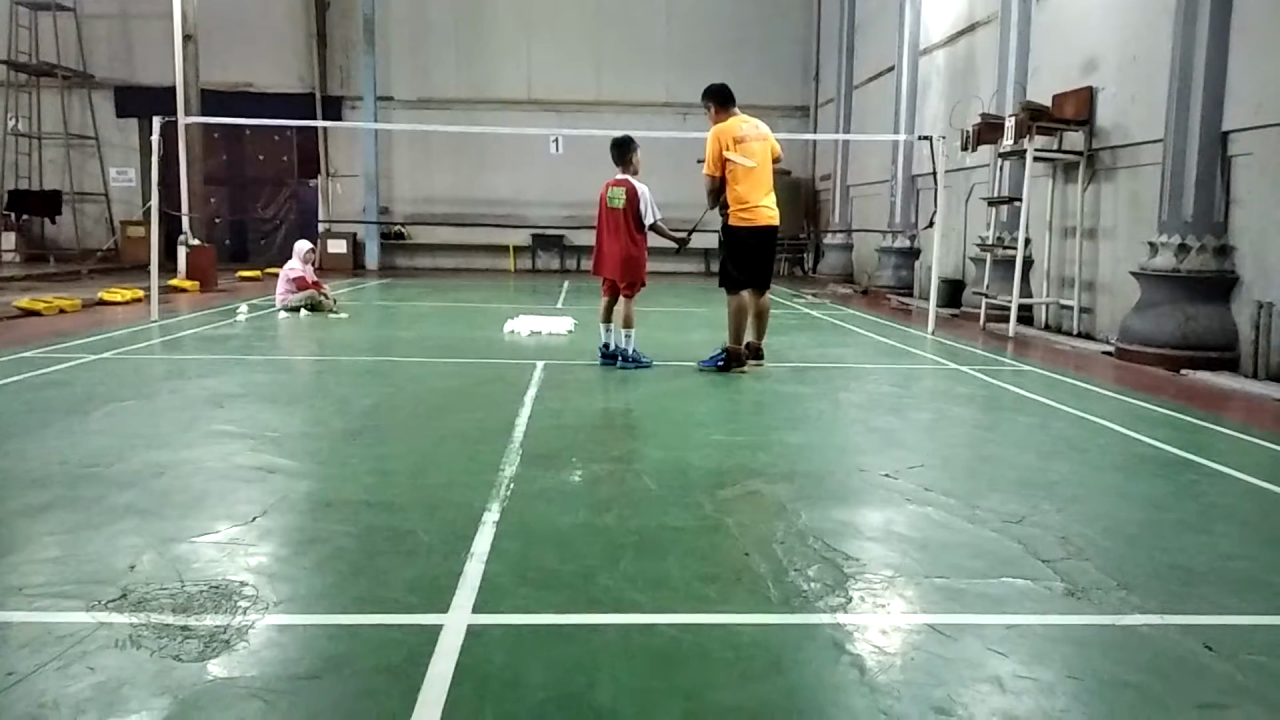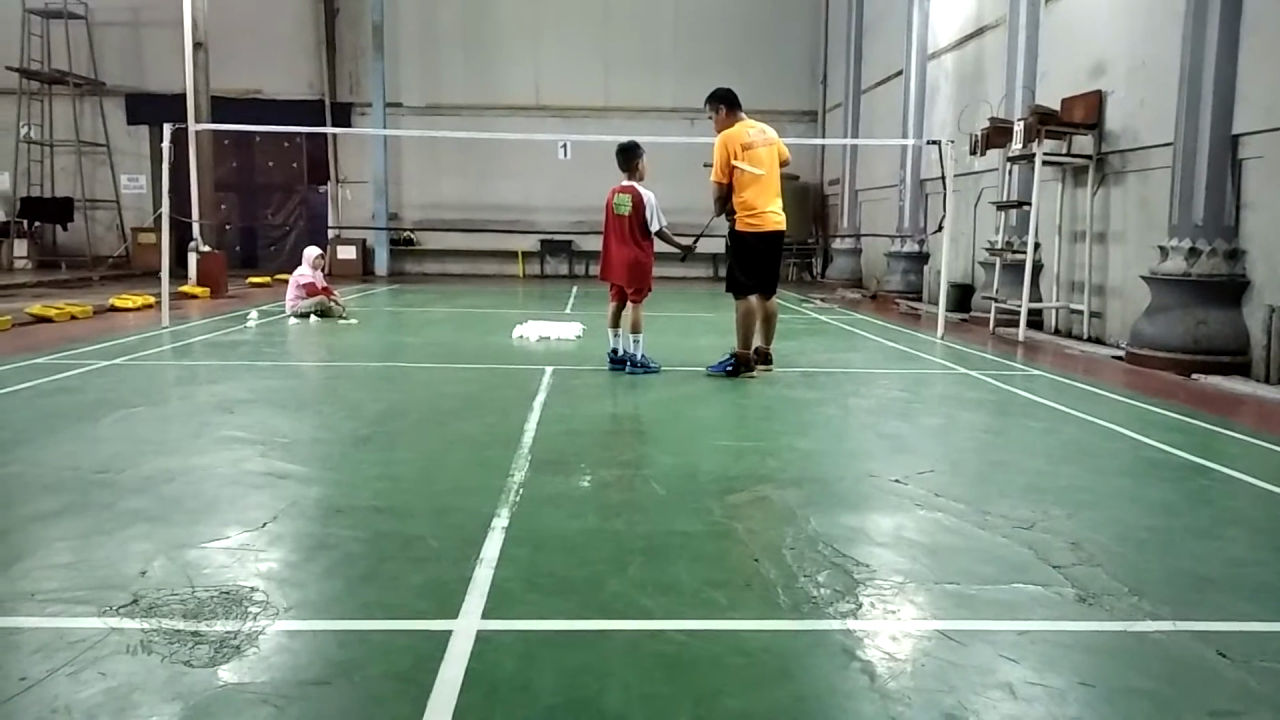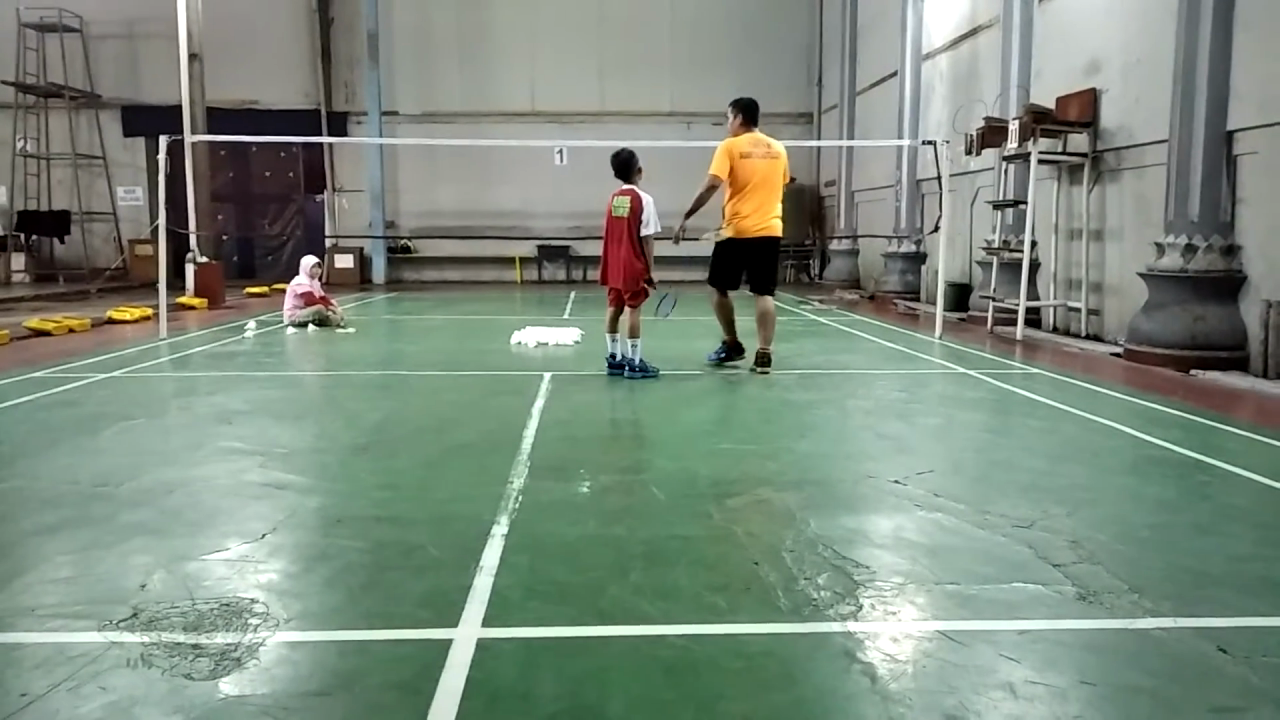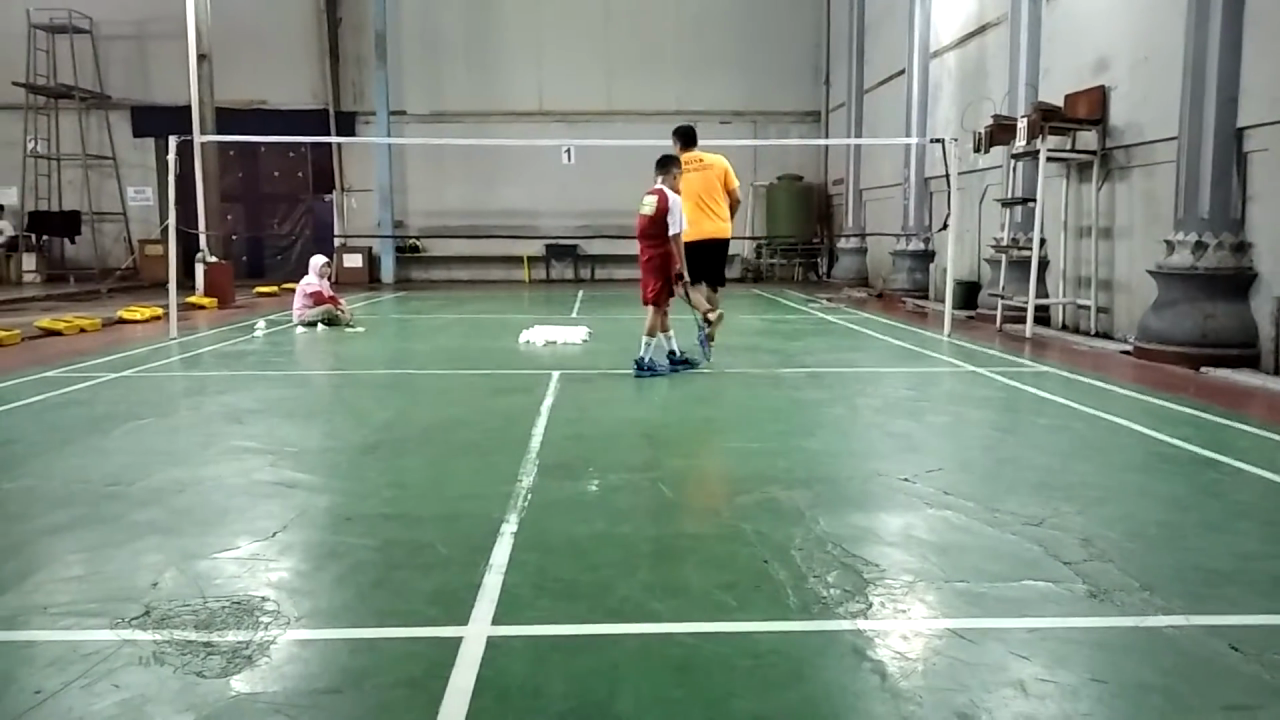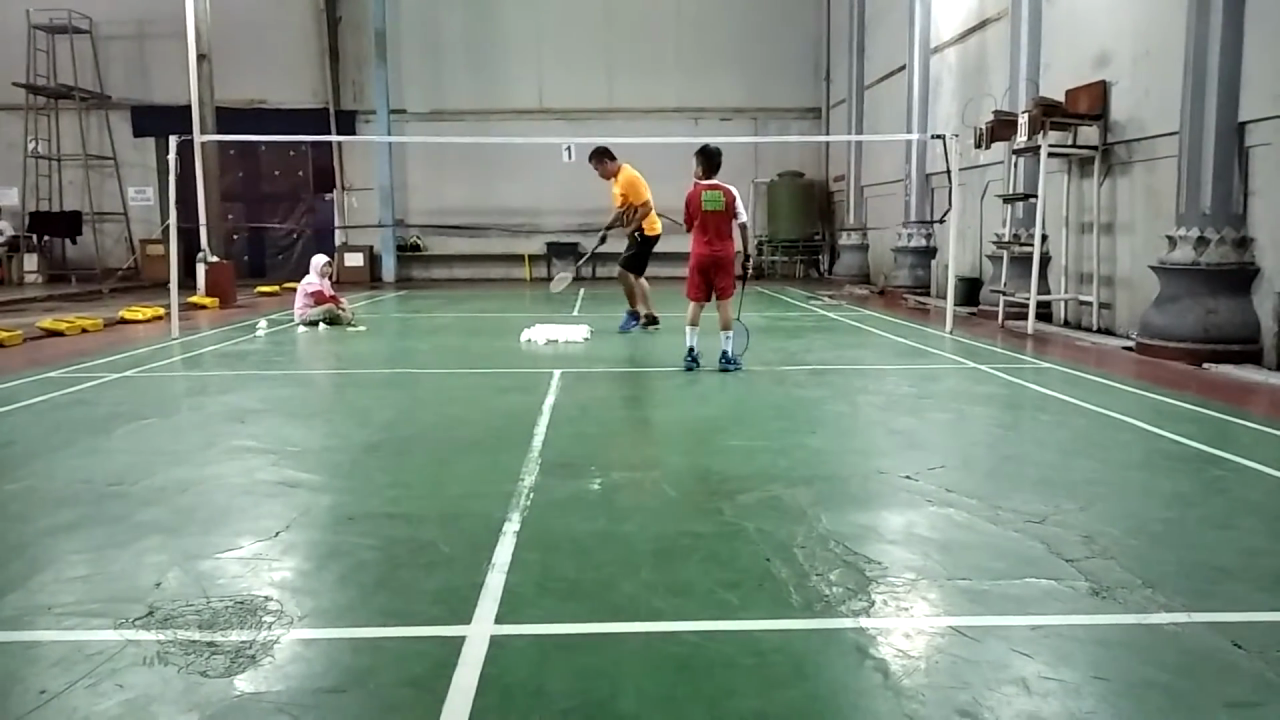
dt=1s
person 1, frame 1
left shoulder: (720, 132)
right shoulder: (761, 127)
left elbow: (713, 182)
right elbow: (777, 156)
left wrist: (714, 202)
left hip: (742, 219)
right hip: (769, 217)
left knee: (737, 287)
right knee: (759, 287)
left ankle: (734, 354)
right ankle: (755, 348)
person 1, frame 2
left shoulder: (727, 138)
right shoulder: (768, 132)
left elbow: (720, 190)
right elbow: (785, 160)
left wrist: (720, 210)
left hip: (748, 225)
right hip: (775, 222)
left knee: (745, 293)
right knee: (766, 293)
left ankle: (743, 359)
right ankle: (764, 353)
person 1, frame 3
left shoulder: (730, 146)
right shoulder: (778, 149)
left elbow: (712, 184)
left wrist: (686, 217)
left hip: (736, 231)
right hip: (770, 231)
left knee: (719, 289)
right knee: (764, 293)
left ankle: (732, 345)
right ankle: (764, 355)
person 1, frame 4
right shoulder: (719, 162)
right elbow: (736, 198)
left hip: (691, 235)
right hip: (720, 234)
left knee: (691, 286)
right knee: (712, 285)
right ankle: (710, 329)
person 1, frame 5
left shoulder: (629, 177)
right shoulder: (615, 178)
left elbow: (647, 207)
left wrist: (631, 229)
right wrist: (606, 229)
left hip: (646, 231)
right hip: (636, 231)
left knee: (624, 271)
right knee: (636, 275)
left ankle: (634, 313)
right ankle: (650, 316)
person 2, frame 1
left shoulder: (607, 188)
right shoulder: (639, 189)
left elbow: (605, 223)
right elbow: (652, 223)
right wrist: (675, 239)
left hip: (609, 254)
right hip: (630, 255)
left knee: (609, 298)
right knee: (627, 299)
left ankle: (608, 348)
right ankle: (627, 353)
person 2, frame 2
left shoulder: (613, 194)
right shoulder: (645, 195)
left elbow: (611, 228)
right elbow: (658, 230)
right wrist: (681, 246)
left hip: (616, 259)
right hip: (637, 260)
left knee: (616, 303)
right knee: (635, 304)
left ankle: (616, 353)
right ankle: (636, 358)
person 2, frame 3
left shoulder: (613, 198)
right shoulder: (643, 200)
left elbow: (611, 233)
right elbow: (646, 238)
right wrist: (650, 270)
left hip: (614, 265)
right hip: (633, 266)
left knee: (614, 309)
right knee: (633, 310)
left ankle: (615, 359)
right ankle: (634, 363)
person 2, frame 4
left shoulder: (647, 197)
right shoulder: (671, 199)
right elbow: (675, 238)
right wrist: (681, 269)
left hip: (648, 260)
right hip: (662, 262)
left knee: (661, 308)
right knee: (656, 309)
left ankle: (674, 354)
right ankle: (644, 361)
person 2, frame 5
left shoulder: (693, 194)
right shoulder: (730, 192)
left elbow: (689, 226)
right elbow: (743, 225)
right wrist: (747, 254)
left hip: (699, 256)
right hip: (723, 256)
left knee: (696, 303)
right knee: (723, 304)
left ankle: (691, 352)
right ankle: (726, 355)
